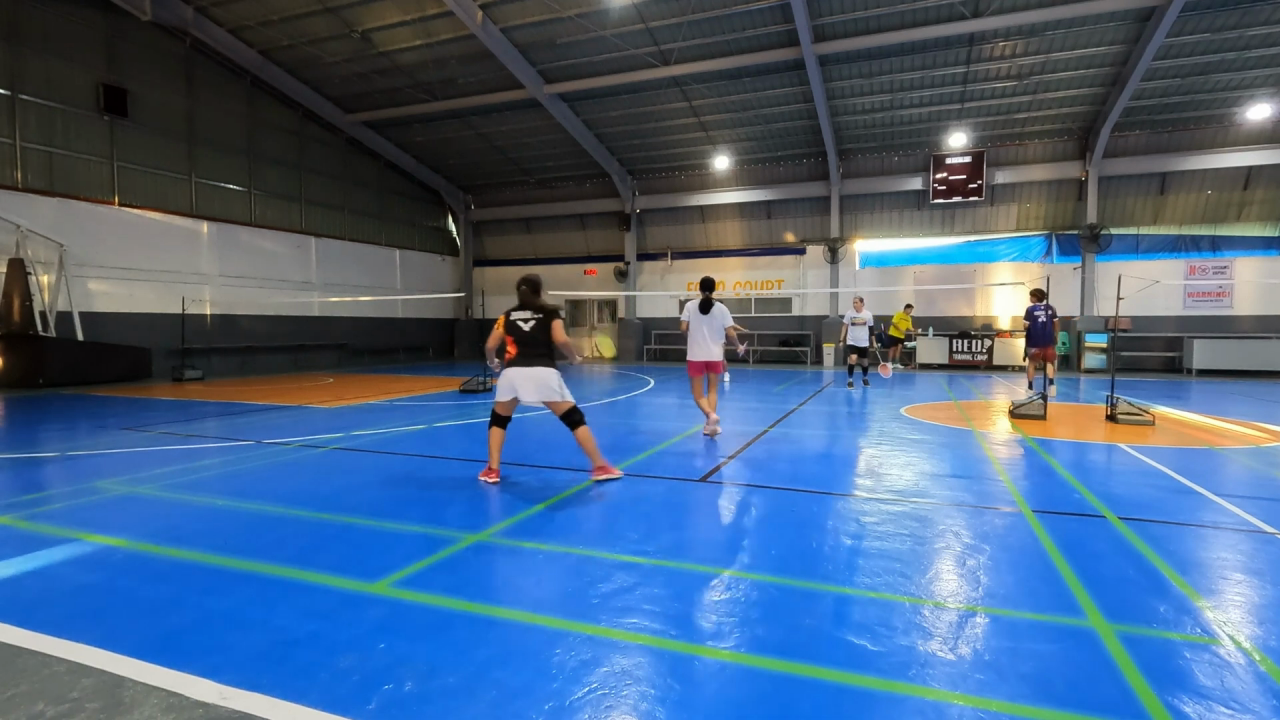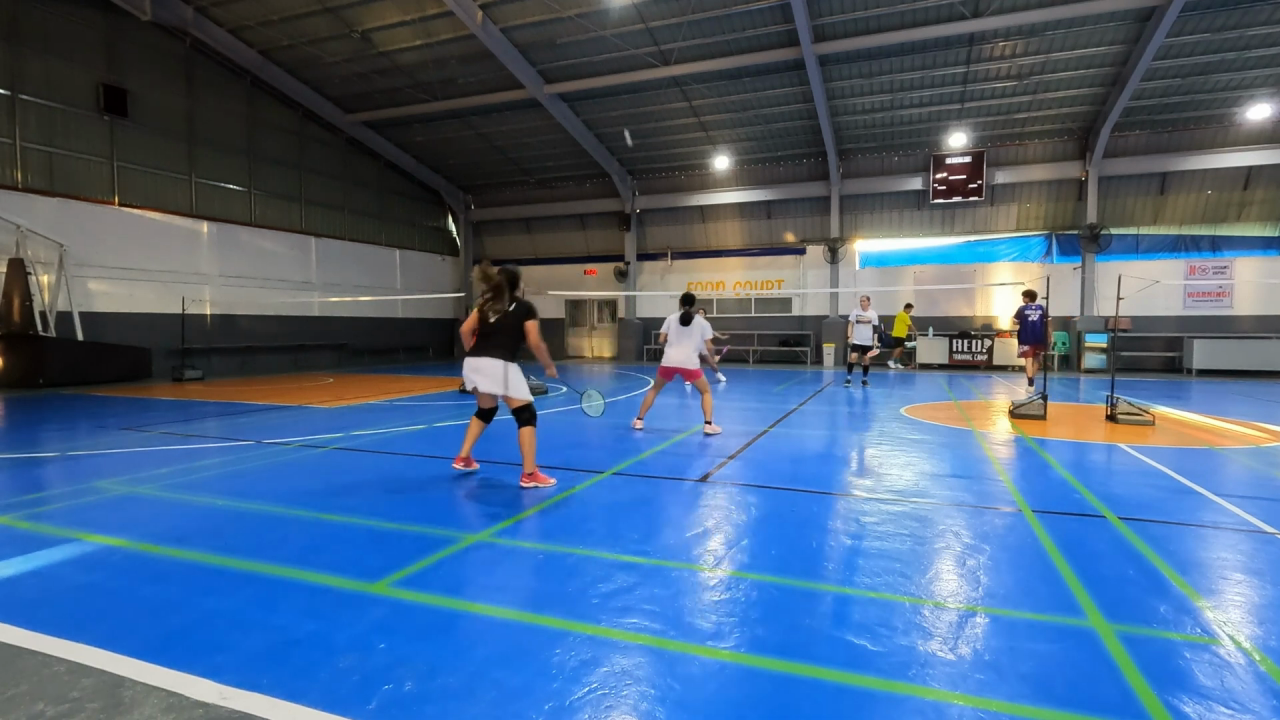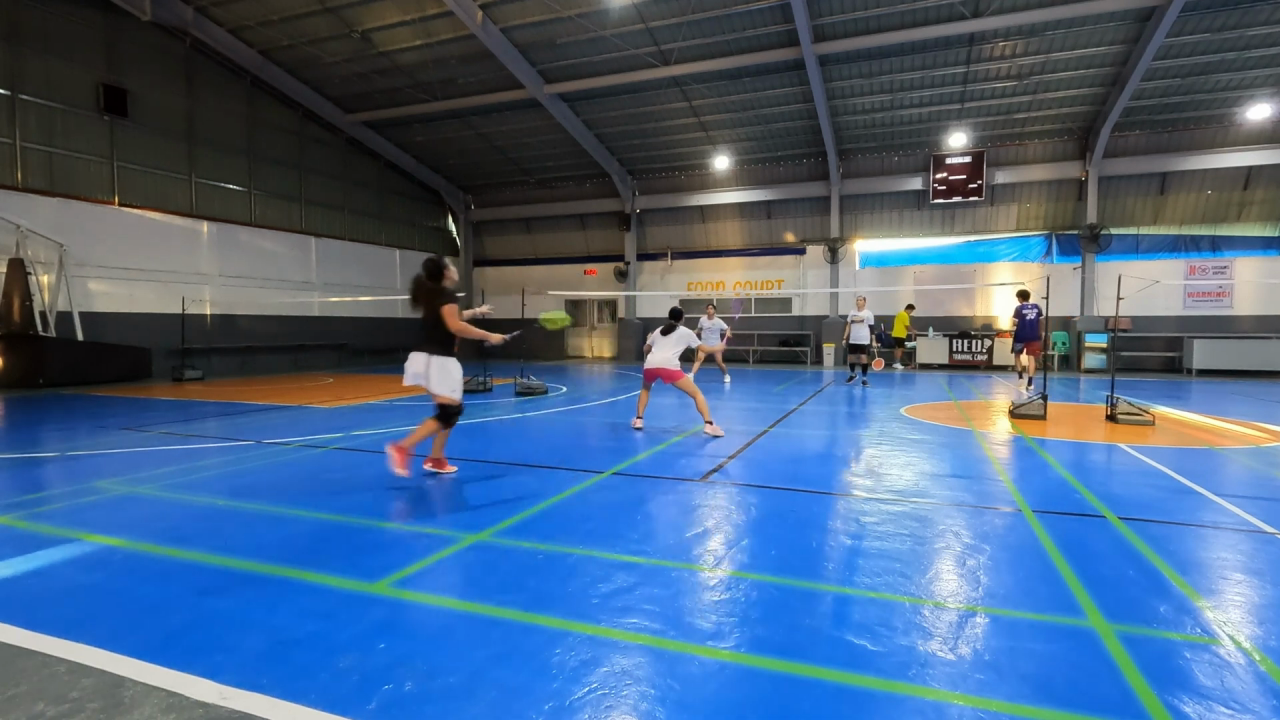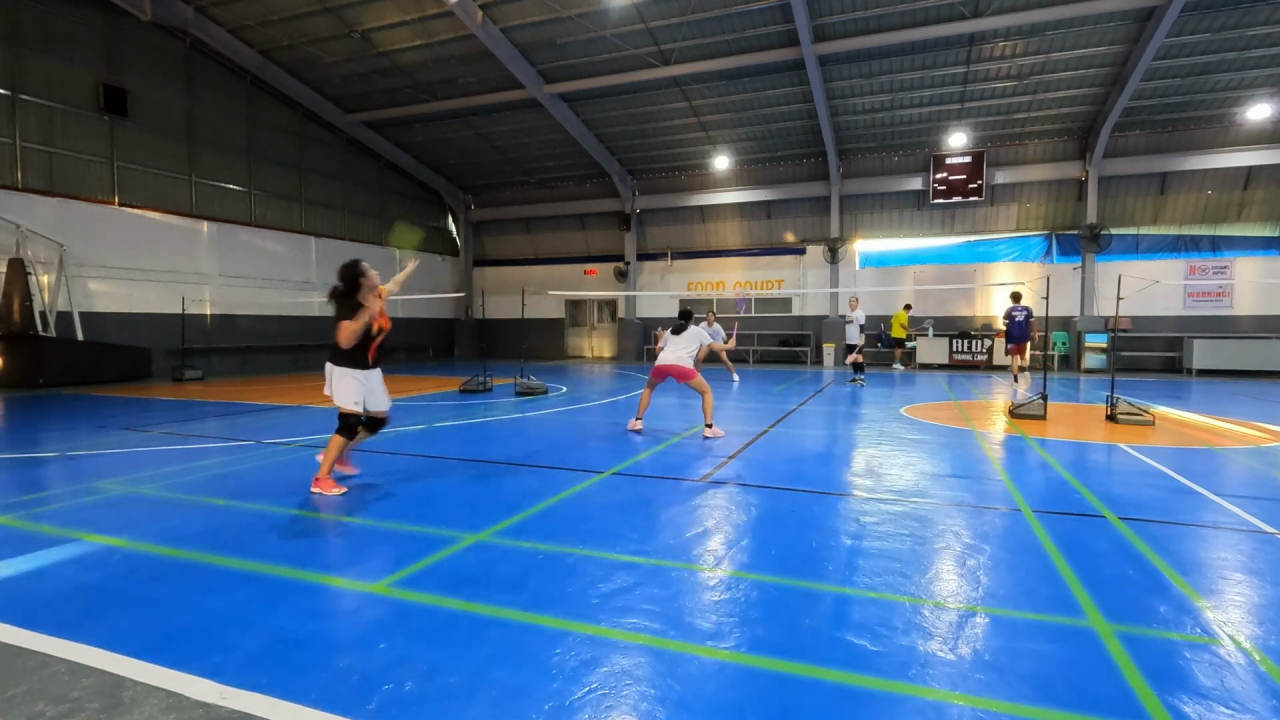
dt=0.4s
person 1, frame 1
left shoulder: (508, 315)
right shoulder: (550, 312)
left elbow: (490, 346)
right elbow: (560, 340)
left wrist: (493, 361)
right wrist: (574, 357)
left hip: (513, 373)
right hip: (544, 372)
left knee: (499, 419)
right knee: (574, 418)
left ankle: (492, 470)
right ankle: (600, 466)
person 1, frame 2
left shoulder: (487, 302)
right shoulder: (524, 307)
left elbow: (465, 331)
right elbow: (535, 342)
left wrist: (474, 353)
right wrist: (549, 366)
left hip: (474, 363)
right hip: (500, 365)
left knee: (486, 411)
right knee: (526, 416)
left ankle: (463, 457)
right ankle: (530, 474)
person 1, frame 3
left shoulder: (436, 293)
right shoulder: (444, 293)
right elbow: (455, 326)
left wrist: (477, 312)
right wrist: (488, 336)
left hip: (431, 358)
right hip: (436, 360)
left knee: (451, 410)
right knee: (448, 415)
left ankle: (435, 459)
right ankle: (402, 449)
person 1, frame 4
left shoulder: (377, 295)
right shoulder: (349, 308)
left elbow: (392, 285)
right elbow: (345, 342)
left wrist: (409, 269)
right wrist: (366, 316)
left hip: (368, 370)
right hip: (346, 371)
left knee: (379, 419)
right knee: (350, 424)
left ankle: (337, 458)
right ankle: (321, 479)
